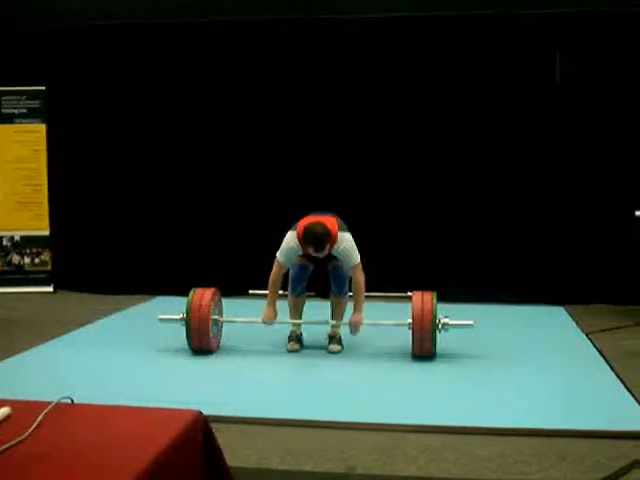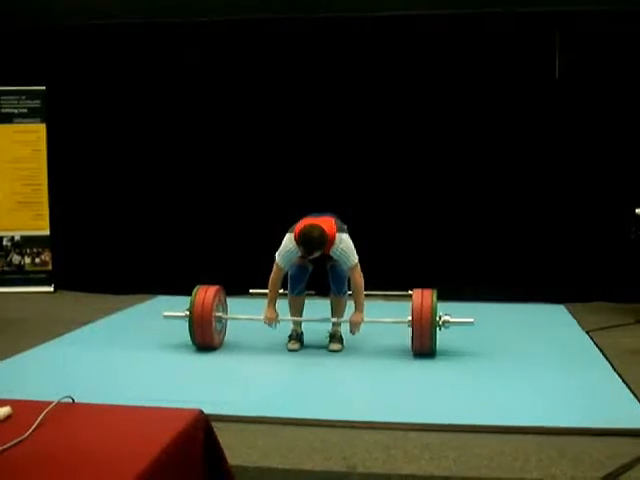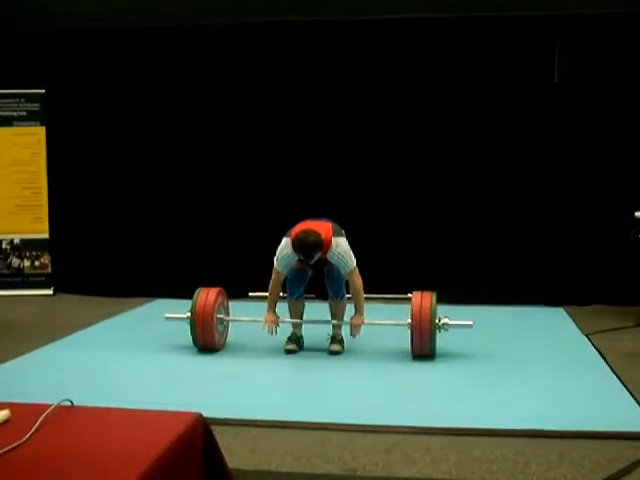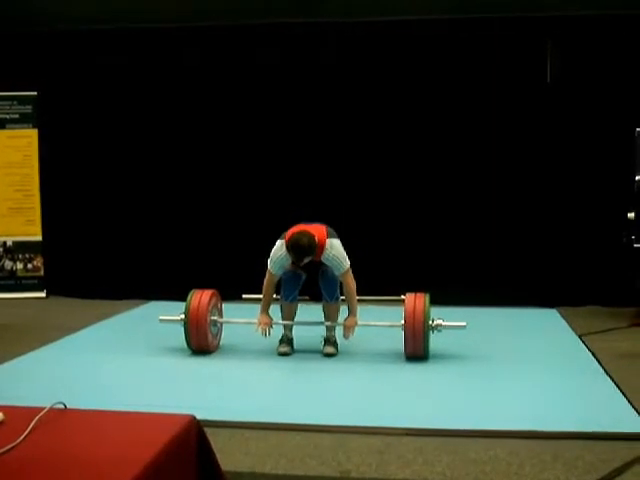
dt=0.5s
person 1, frame 1
left shoulder: (344, 241)
right shoulder: (292, 240)
left elbow: (358, 276)
right elbow: (277, 272)
left wrist: (358, 312)
right wrist: (270, 307)
left hip: (336, 252)
left knee: (340, 281)
right knee: (296, 279)
left ankle: (335, 333)
right ankle: (295, 332)
person 1, frame 2
left shoulder: (342, 242)
right shoulder: (290, 243)
left elbow: (356, 275)
right elbow: (277, 274)
left wrist: (359, 311)
right wrist: (270, 308)
left hip: (334, 248)
right hip: (304, 245)
left knee: (339, 281)
right knee: (295, 279)
left ankle: (336, 331)
right ankle: (296, 331)
person 1, frame 3
left shoulder: (338, 245)
right shoulder: (286, 247)
left elbow: (354, 278)
right elbow: (276, 278)
left wrist: (359, 314)
right wrist: (270, 311)
left hip: (332, 254)
right hip: (300, 255)
left knee: (336, 285)
right knee: (294, 284)
left ankle: (337, 334)
right ankle: (296, 334)
person 1, frame 4
left shoulder: (333, 247)
right shoulder: (280, 249)
left elbow: (348, 280)
right elbow: (270, 281)
left wrist: (352, 315)
right wrist: (264, 313)
left hip: (325, 261)
right hip: (294, 261)
left knee: (331, 287)
right knee: (288, 287)
left ankle: (330, 336)
right ankle: (287, 336)
